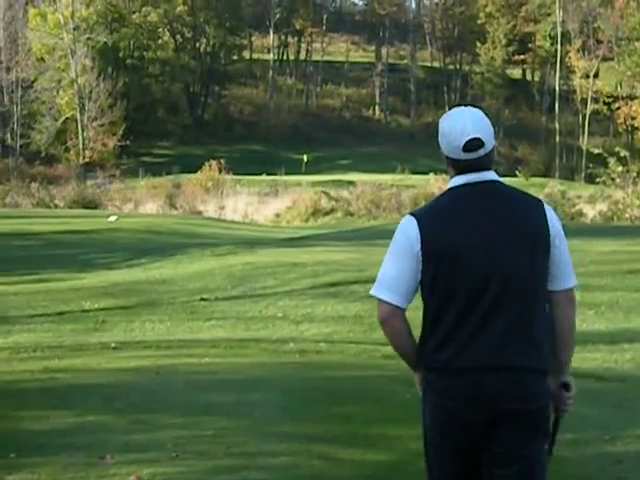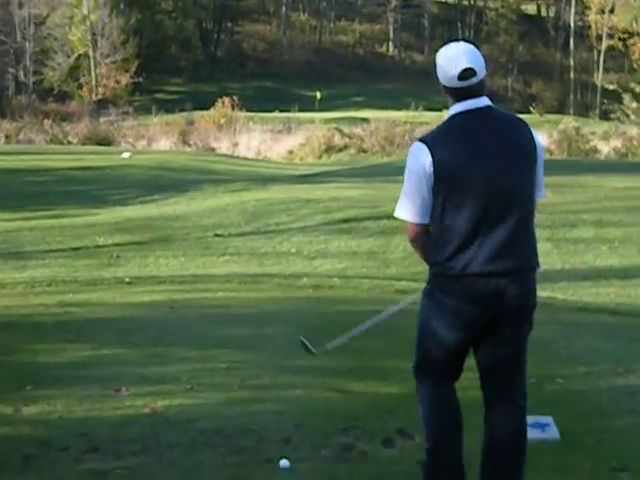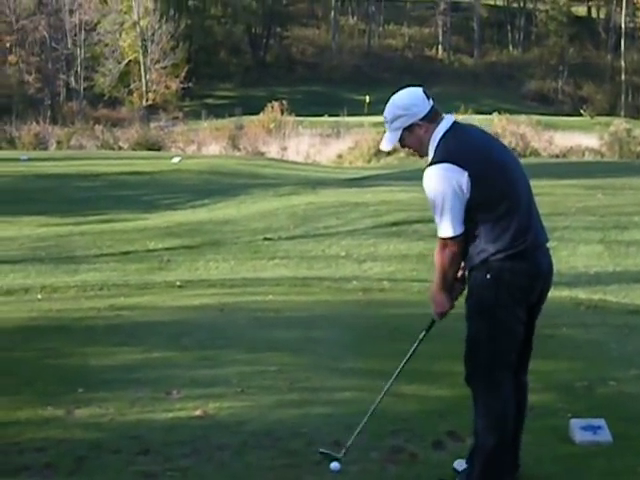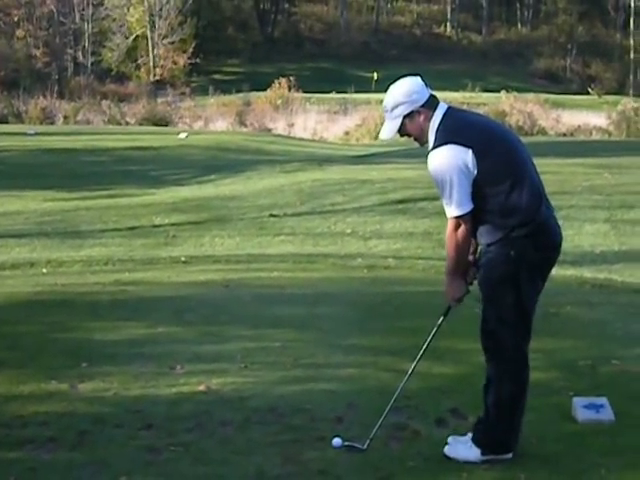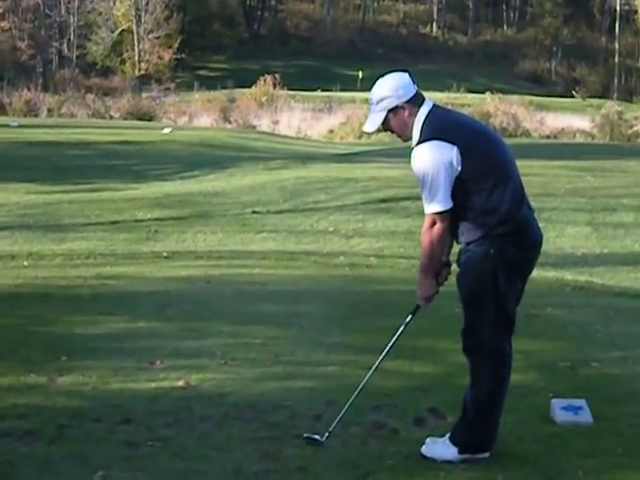
dt=1s
person 1, frame 1
left shoulder: (419, 224)
right shoulder: (539, 214)
left elbow: (388, 312)
right elbow: (564, 303)
left wrist: (418, 367)
right wrist: (559, 374)
left hip: (450, 386)
right hip: (522, 385)
person 1, frame 2
left shoulder: (428, 148)
right shoulder: (524, 134)
left elbow: (416, 230)
left hip: (455, 287)
right hip: (517, 282)
left knee: (435, 380)
right knee: (506, 391)
person 1, frame 3
left shoulder: (441, 169)
right shoulder: (473, 137)
left elbow: (449, 243)
left wrist: (440, 290)
right wrist: (463, 269)
left hip: (504, 272)
right hip: (533, 263)
left knee: (487, 376)
right knee: (510, 370)
person 1, frame 4
left shoulder: (444, 152)
right shoulder: (467, 123)
left elbow: (460, 225)
left wrist: (454, 277)
right wrist: (472, 258)
left hip: (518, 245)
right hip: (534, 235)
left knee: (504, 344)
right knee: (501, 340)
left ankle: (495, 442)
right ankle: (493, 430)
person 1, frame 5
left shoulder: (430, 147)
right shoulder: (449, 123)
left elbow: (436, 222)
left wrist: (425, 275)
right wrist: (442, 260)
left hip: (497, 245)
right hip: (510, 238)
left knee: (485, 343)
right knee: (488, 342)
left ankle: (472, 441)
right ankle: (475, 431)
